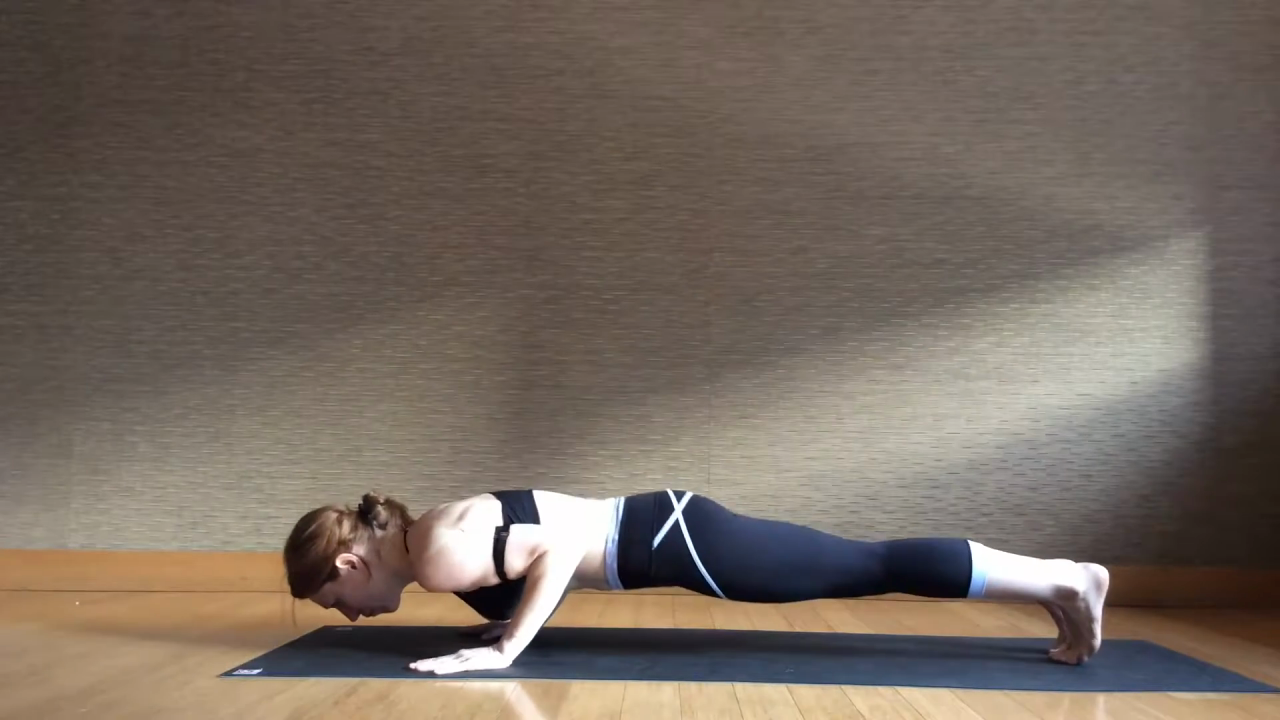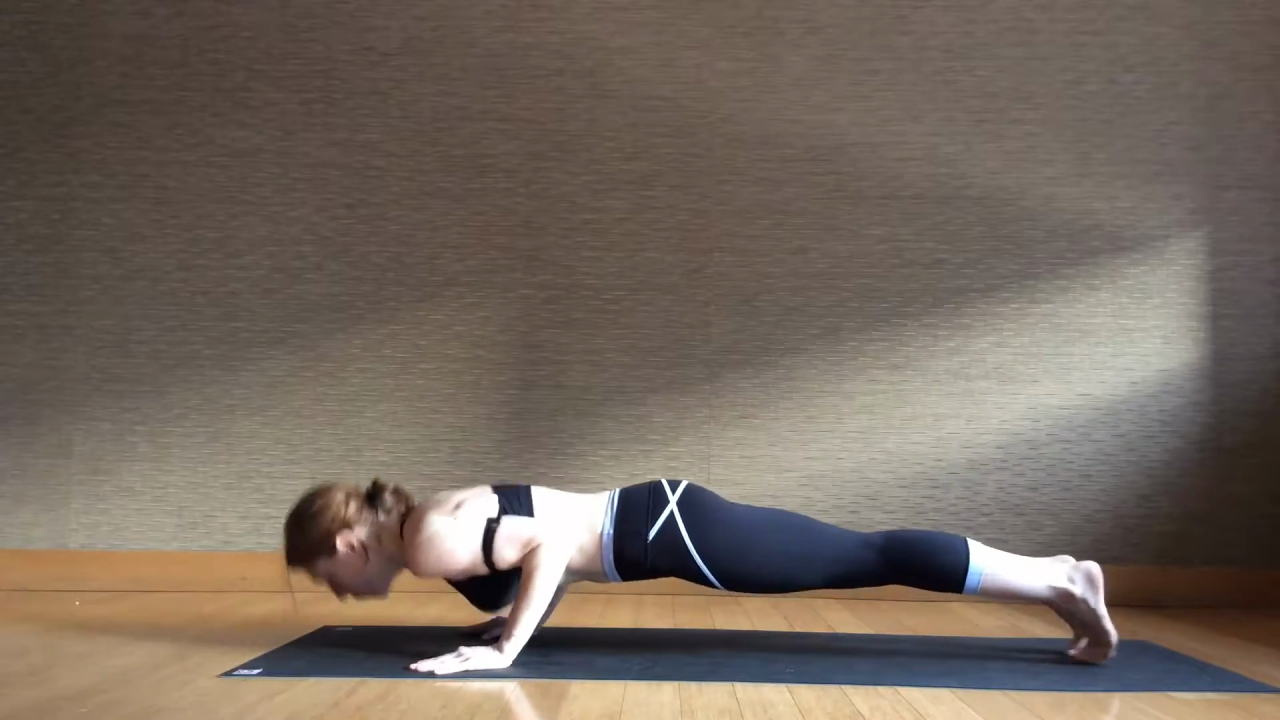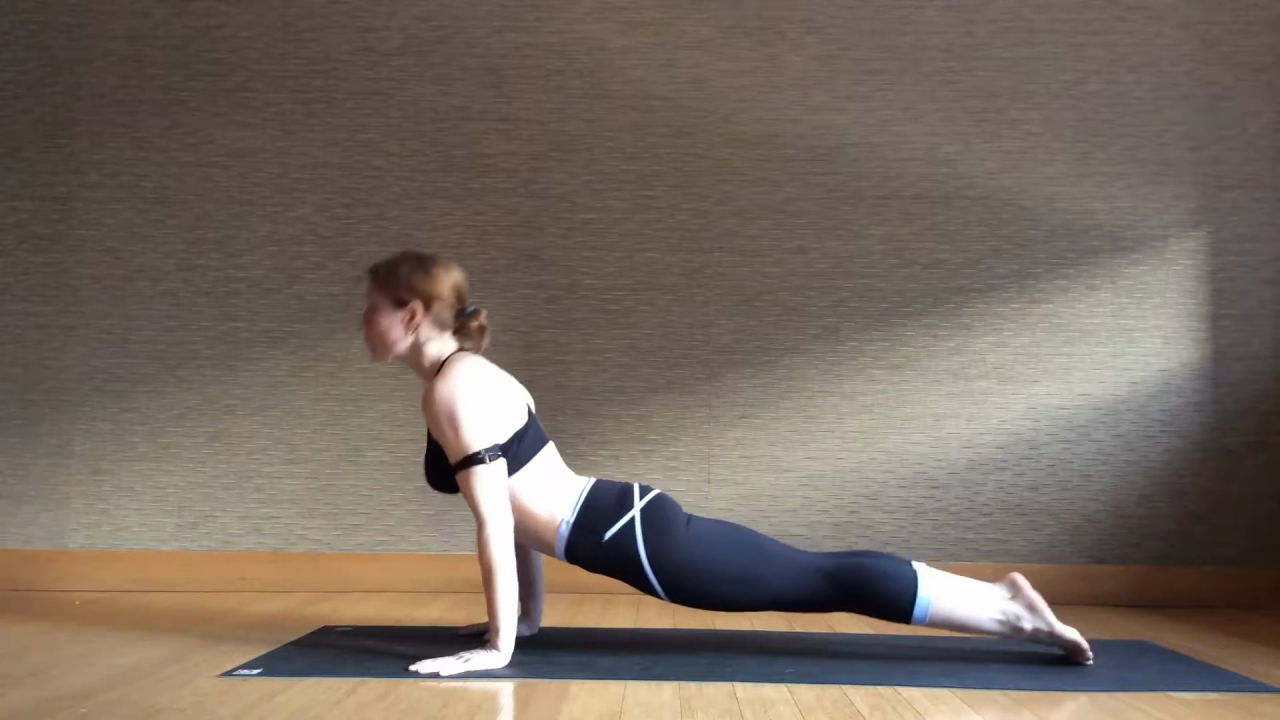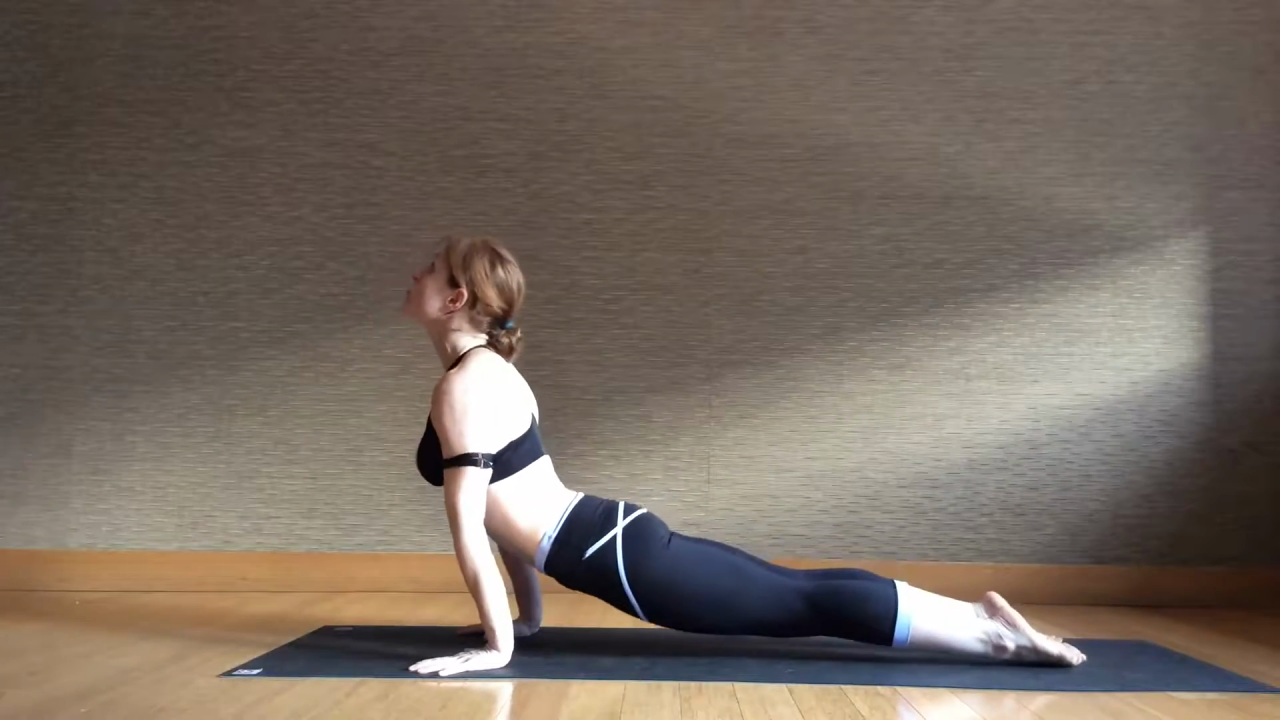
dt=0.5s
person 1, frame 1
left shoulder: (434, 559)
right shoulder: (437, 529)
left elbow: (554, 552)
left wrist: (504, 648)
right wrist: (512, 617)
left hip: (672, 541)
right hip: (663, 528)
left knee: (868, 567)
right knee: (862, 566)
left ankle: (1064, 579)
right ankle: (1061, 576)
person 1, frame 2
left shoulder: (426, 543)
right shoulder: (433, 516)
left elbow: (546, 546)
left wrist: (504, 648)
right wrist: (518, 613)
left hip: (671, 533)
right hip: (665, 517)
left knee: (867, 558)
right knee: (863, 560)
left ankle: (1058, 581)
right ankle: (1059, 575)
person 1, frame 3
left shoulder: (450, 388)
right shoulder: (471, 372)
left elbow: (492, 519)
right elbow: (511, 503)
left wrist: (499, 645)
right wrist: (525, 615)
left hip: (631, 538)
right hip: (629, 522)
left knee: (822, 582)
right knee: (818, 579)
left ankle: (1008, 614)
right ankle: (1001, 601)
person 1, frame 4
left shoulder: (462, 386)
right shoulder: (490, 369)
left elbow: (467, 523)
right elbow: (512, 508)
left wrist: (499, 645)
right wrist: (526, 614)
left hip: (616, 557)
right hip: (618, 535)
left knee: (805, 607)
right knee: (799, 592)
left ankle: (994, 636)
right ankle: (981, 616)
